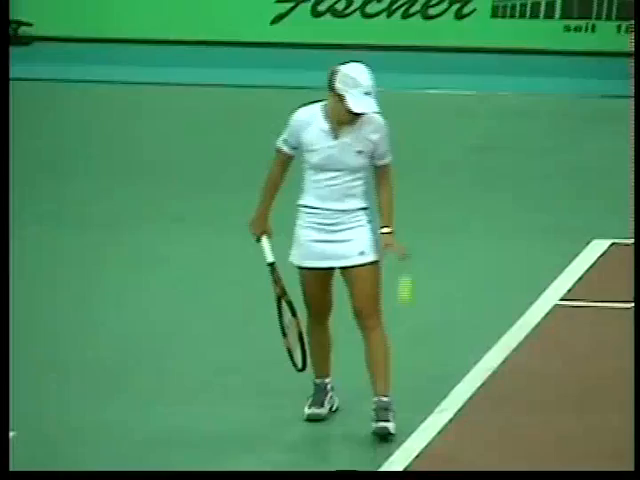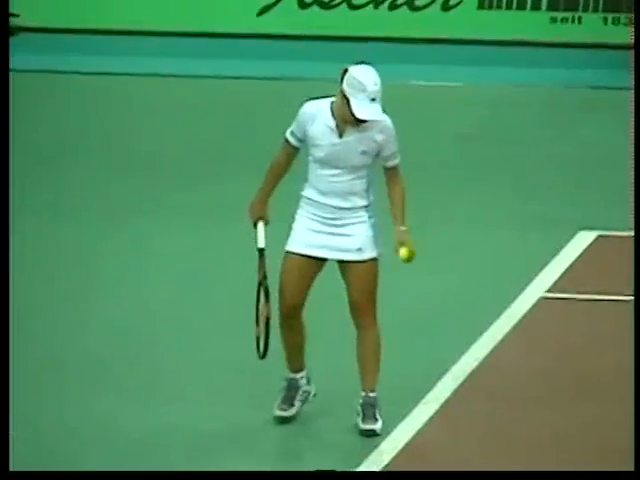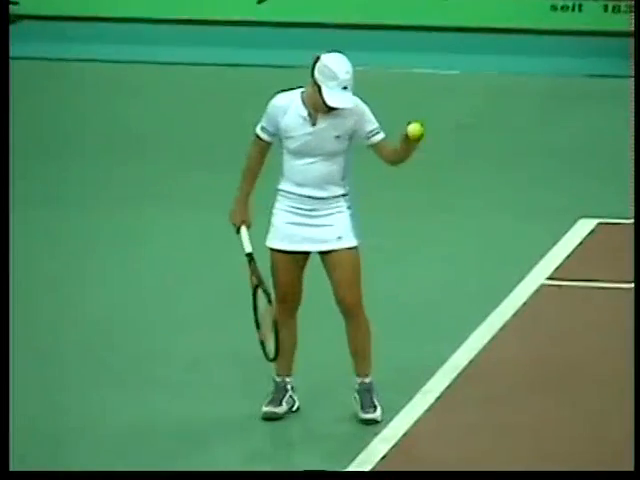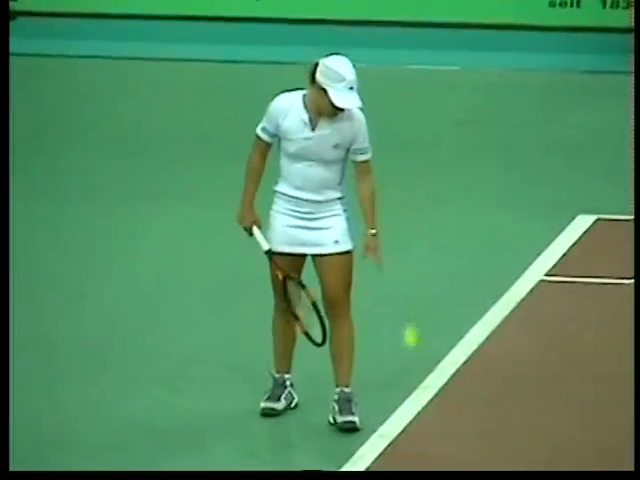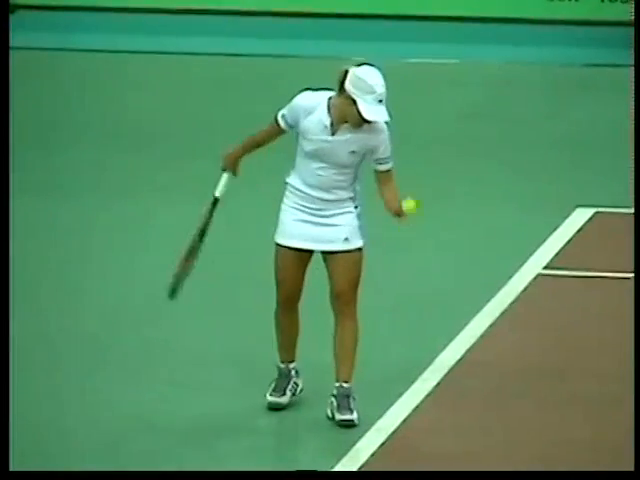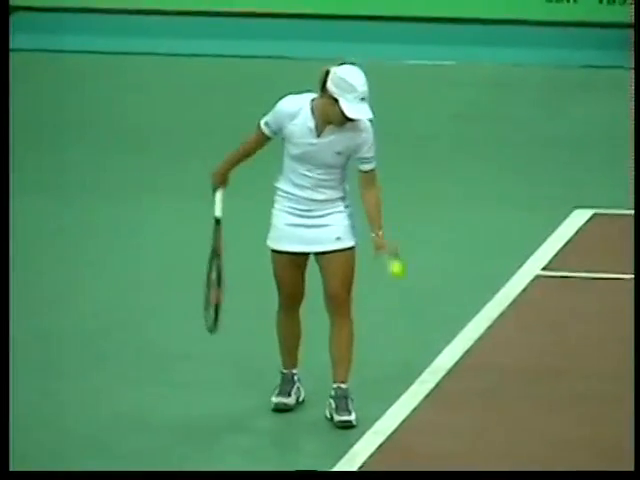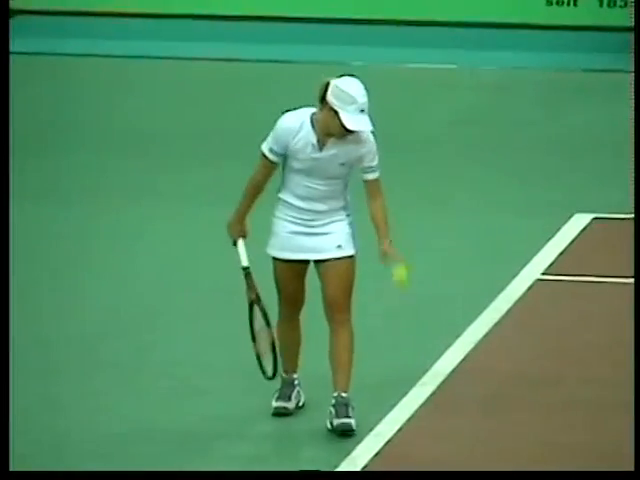
dt=0.4s
person 1, frame 1
left shoulder: (376, 126)
right shoulder: (303, 120)
left elbow: (383, 179)
right elbow: (279, 166)
left wrist: (387, 229)
right wrist: (262, 214)
left hip: (357, 231)
right hip: (312, 230)
left knee: (369, 318)
right knee: (317, 316)
left ankle: (382, 404)
right ankle: (323, 387)
person 1, frame 2
left shoulder: (381, 127)
right shoulder: (310, 113)
left elbow: (394, 177)
right elbow: (285, 156)
left wrist: (401, 226)
right wrist: (261, 200)
left hip: (355, 227)
right hip: (311, 221)
left knee: (364, 314)
right knee: (289, 308)
left ankle: (369, 400)
right ankle: (297, 380)
person 1, frame 3
left shoulder: (355, 111)
right shoulder: (281, 106)
left elbow: (388, 155)
right elbow: (257, 152)
left wrist: (407, 146)
right wrist: (241, 203)
left hip: (334, 217)
right hip: (288, 216)
left knee: (350, 305)
right knee: (286, 305)
left ankle: (365, 385)
right ankle: (283, 385)
person 1, frame 4
left shoulder: (353, 120)
right shoulder: (282, 107)
left elbow: (364, 175)
right elbow: (259, 154)
left wrist: (371, 229)
right wrist: (246, 205)
left hip: (331, 221)
right hip: (286, 218)
left knee: (338, 307)
right knee: (284, 305)
left ankle: (344, 394)
right ankle: (282, 384)
person 1, frame 5
left shoulder: (376, 132)
right shoulder: (306, 104)
left elbow: (385, 181)
right elbow: (273, 130)
left wrist: (396, 206)
right wrist: (238, 153)
left hip: (342, 219)
right hip: (297, 213)
left knee: (344, 304)
right knee: (287, 300)
left ankle: (343, 391)
right ankle: (286, 372)
person 1, frame 6
left shoulder: (360, 129)
right shoulder: (289, 109)
left elbow: (369, 184)
right elbow: (257, 141)
left wrist: (378, 231)
right wrist: (224, 170)
left hip: (333, 221)
right hip: (288, 218)
left knee: (339, 305)
right knee: (289, 302)
left ankle: (340, 391)
right ankle: (289, 378)
person 1, frame 7
left shoulder: (363, 141)
right shoulder: (290, 125)
left elbow: (374, 194)
right elbow: (262, 173)
left wrist: (385, 241)
right wrist: (239, 216)
left hip: (334, 232)
right hip: (288, 229)
left knee: (338, 312)
right knee: (289, 309)
left ankle: (341, 400)
right ankle: (290, 382)
